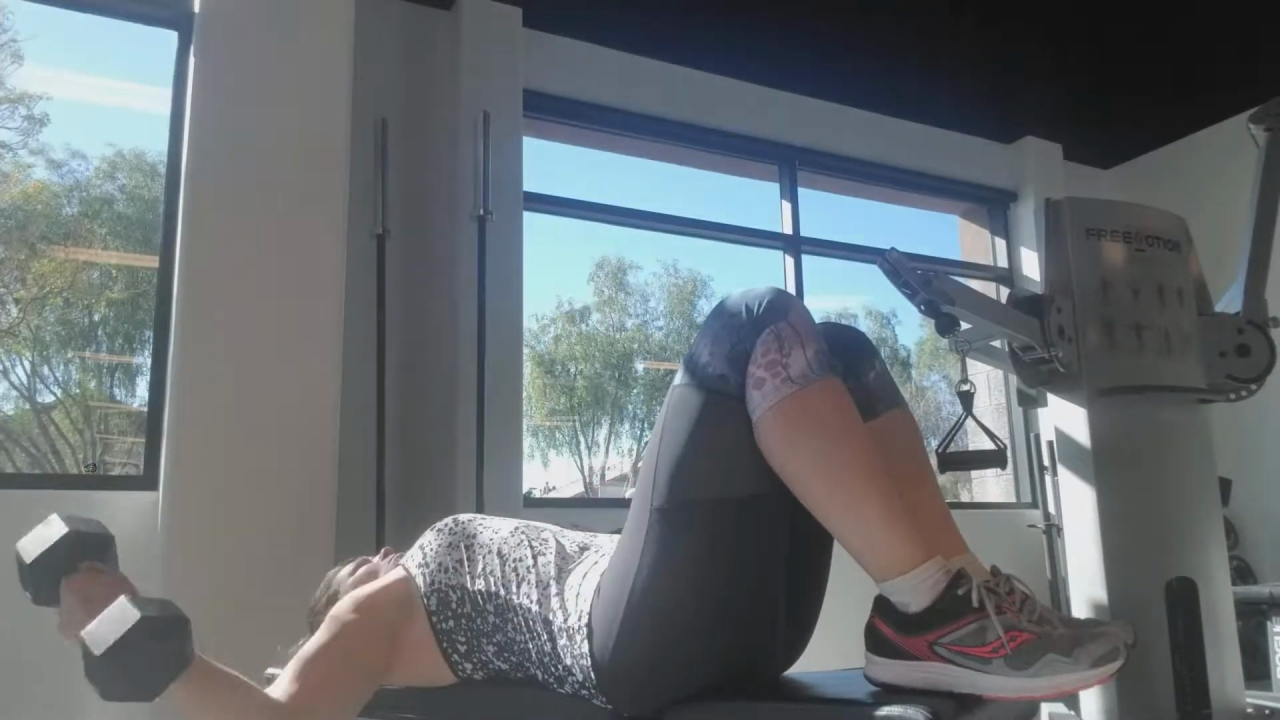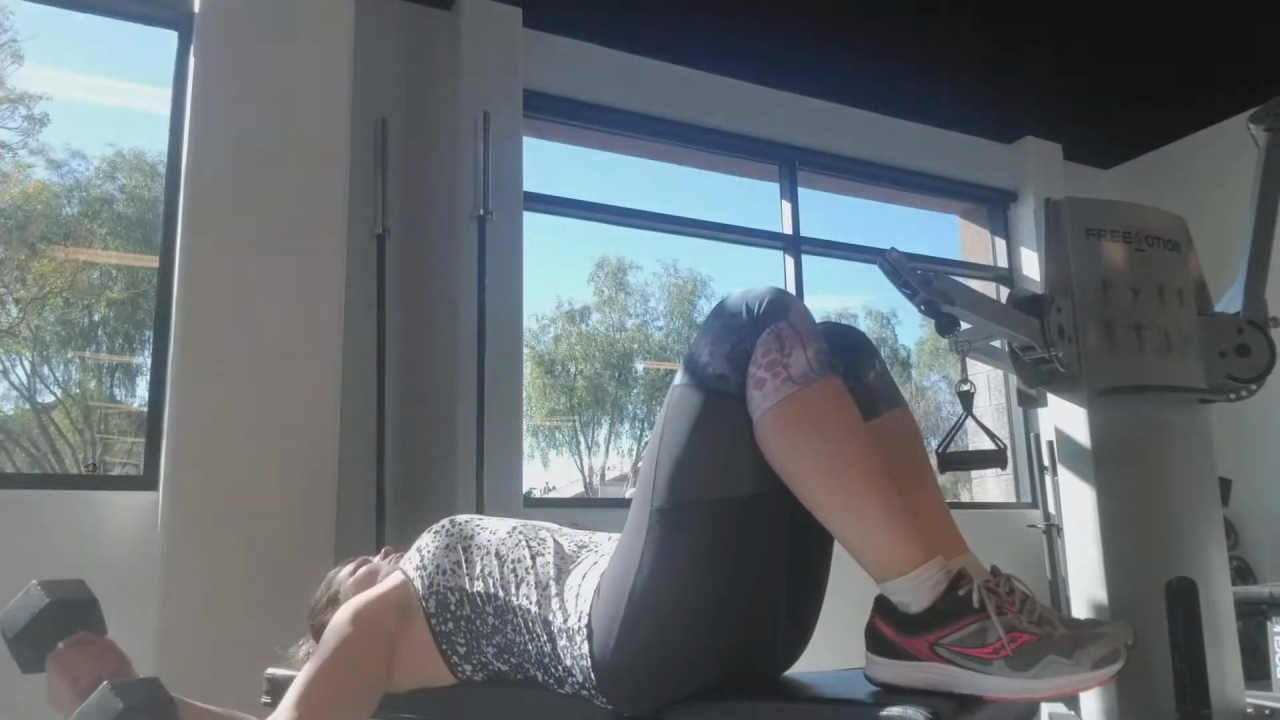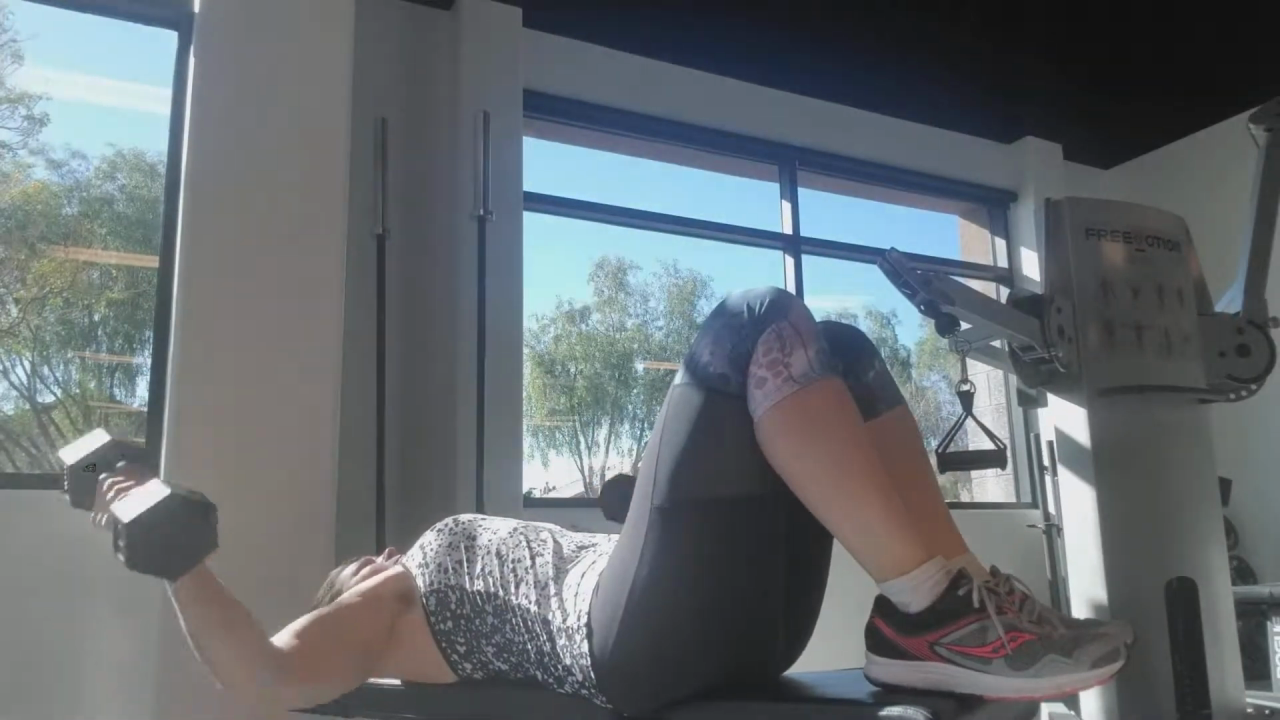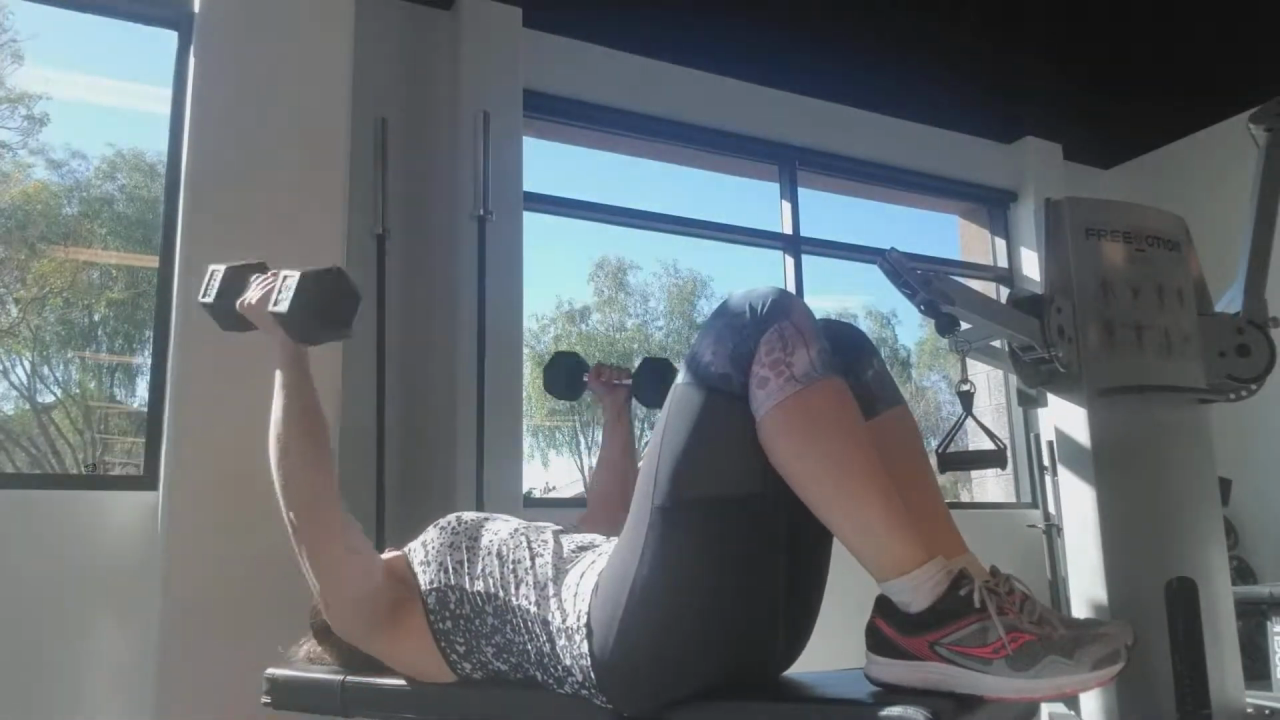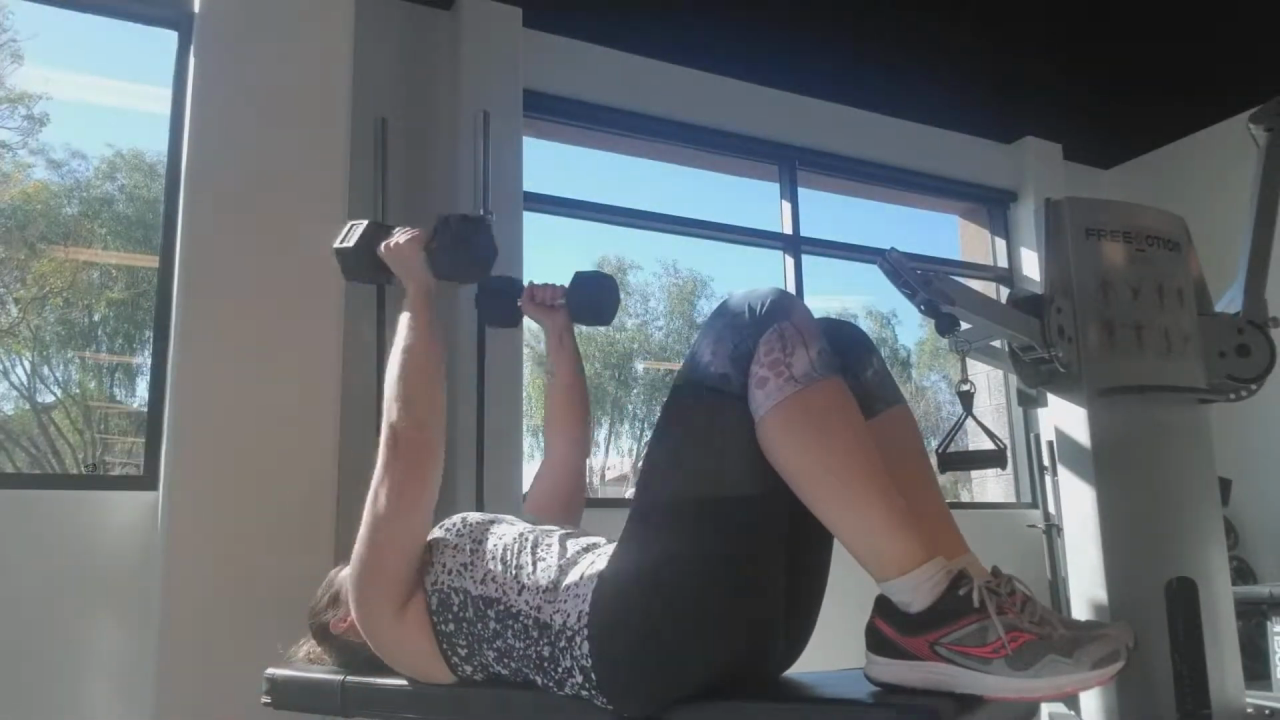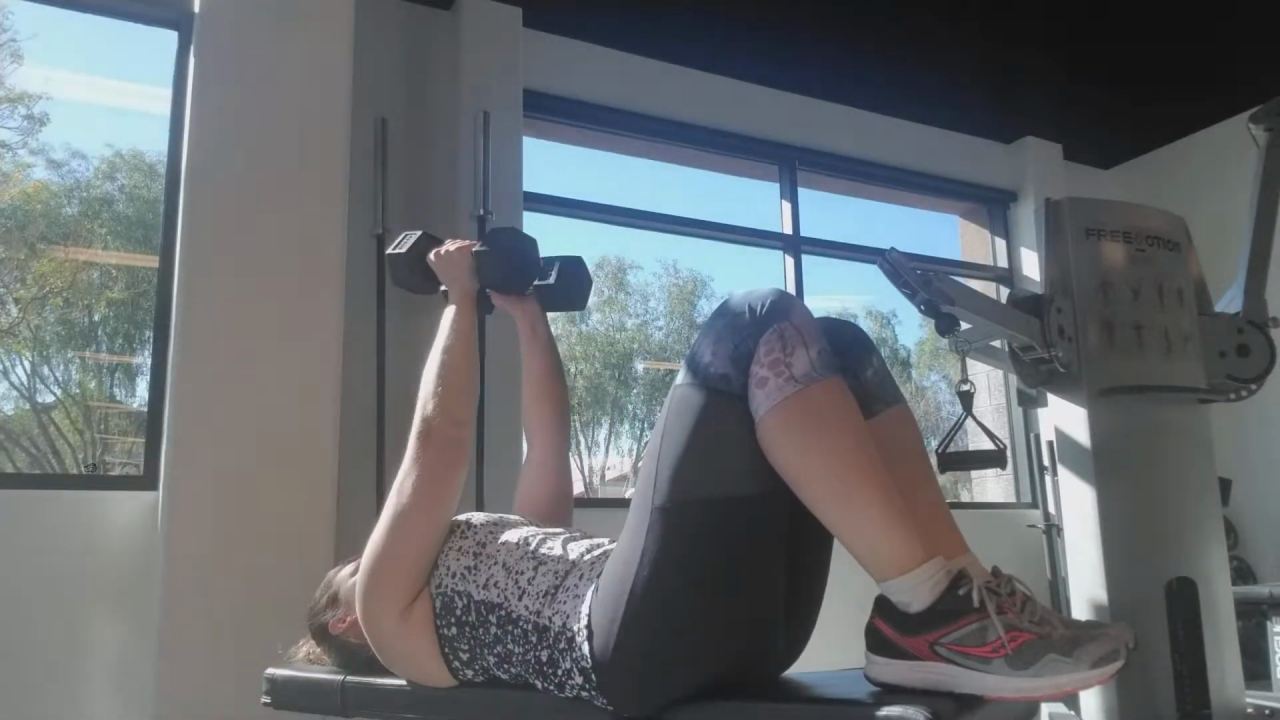
dt=0.3s
person 1, frame 1
left shoulder: (447, 570)
right shoulder: (379, 620)
left hip: (735, 621)
left knee: (839, 351)
right knee: (757, 327)
left ankle: (947, 598)
right ankle: (929, 617)
person 1, frame 2
left shoulder: (449, 559)
right shoulder: (375, 627)
left hip: (729, 621)
left knee: (836, 351)
right knee: (757, 327)
left ankle: (948, 598)
right ankle: (930, 618)
person 1, frame 3
left shoulder: (453, 566)
right shoulder: (386, 616)
left wrist: (634, 502)
left hip: (728, 619)
right hip: (638, 636)
left knee: (838, 351)
right knee: (757, 324)
left ankle: (949, 602)
right ankle: (928, 618)
person 1, frame 4
left shoulder: (473, 558)
right shoulder: (381, 613)
left elbow: (615, 508)
right elbow: (312, 508)
left wrist: (614, 409)
right wrist: (288, 355)
left hip: (734, 626)
right hip: (637, 641)
left knee: (835, 348)
right knee: (760, 324)
left ankle: (957, 594)
right ankle: (930, 616)
person 1, frame 5
left shoulder: (505, 561)
right shoulder: (390, 608)
left elbow: (568, 452)
right elbow: (409, 443)
left wrist: (559, 334)
right wrist: (418, 293)
left hip: (734, 619)
right hip: (640, 635)
left knee: (838, 346)
right knee: (759, 325)
left ankle: (958, 593)
right ankle: (930, 614)
person 1, frame 6
left shoulder: (501, 547)
right shoulder: (394, 609)
left elbow: (549, 442)
right elbow: (438, 438)
left wrist: (526, 315)
right wrist: (461, 299)
left hip: (738, 623)
right hip: (642, 642)
left knee: (838, 348)
right knee: (759, 327)
left ankle: (959, 589)
right ankle: (931, 616)
